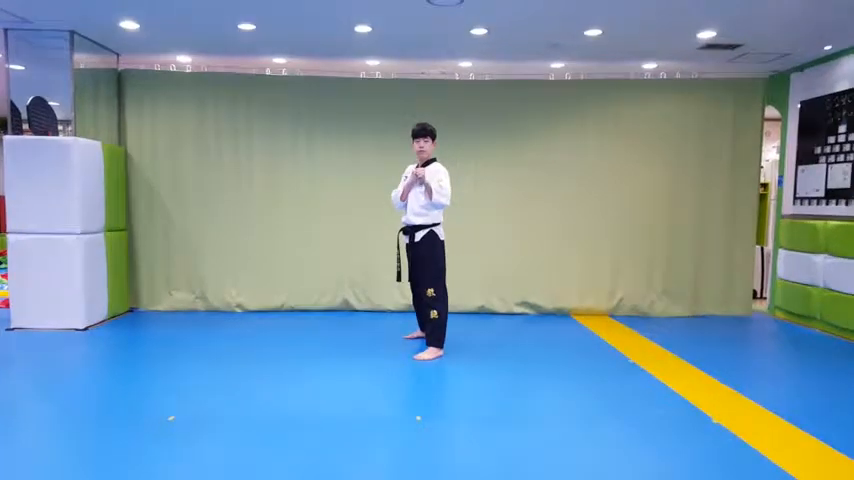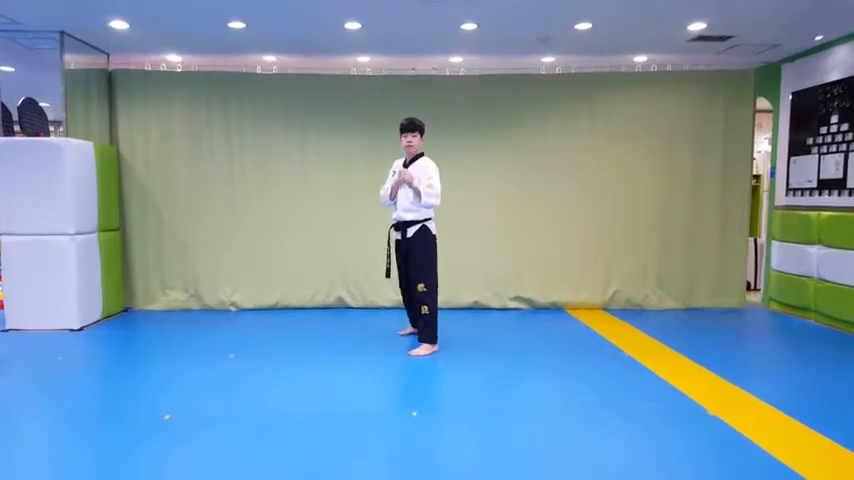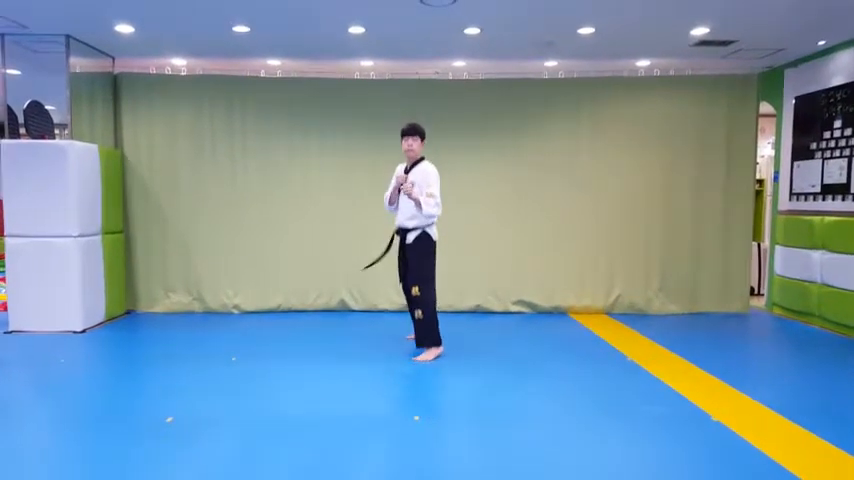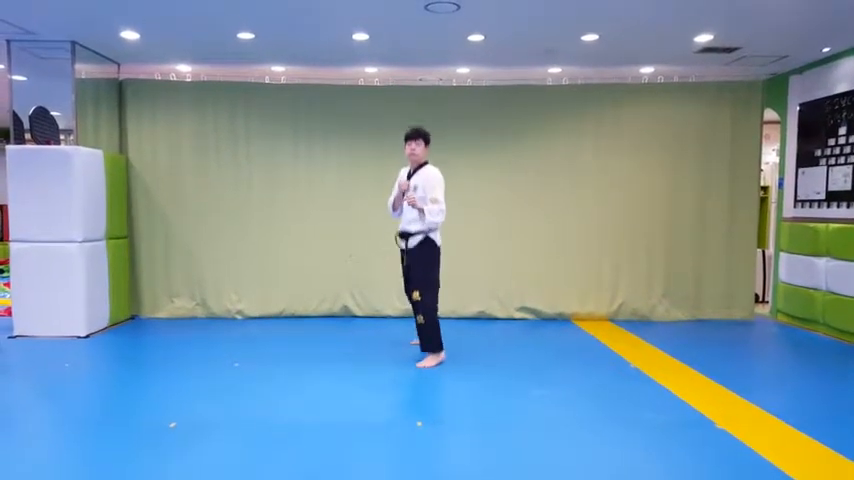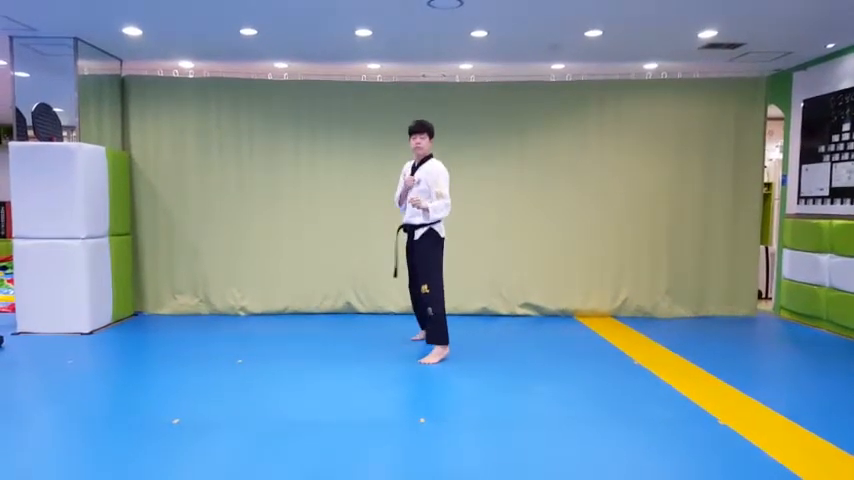
dt=1s
person 1, frame 1
left shoulder: (438, 170)
right shoulder: (410, 171)
left elbow: (442, 201)
right elbow: (398, 202)
left wrist: (426, 181)
right wrist: (410, 183)
left hip: (430, 235)
right hip: (412, 235)
left knee: (433, 288)
right knee: (417, 285)
left ankle: (436, 345)
right ankle: (424, 328)
person 1, frame 2
left shoulder: (427, 166)
right shoulder: (397, 166)
left elbow: (433, 199)
right elbow: (386, 200)
left wrist: (413, 184)
right wrist: (397, 183)
left hip: (421, 231)
right hip: (401, 231)
left knee: (423, 284)
right knee: (406, 282)
left ankle: (429, 341)
right ankle: (416, 323)
person 1, frame 3
left shoulder: (428, 171)
right shoulder: (400, 170)
left elbow: (435, 208)
right elbow: (390, 205)
left wrist: (416, 197)
right wrist: (396, 188)
left hip: (422, 236)
right hip: (405, 237)
left knee: (422, 289)
right knee: (409, 287)
left ankle: (433, 345)
right ankle: (421, 332)
person 1, frame 4
left shoulder: (432, 175)
right shoulder: (404, 174)
left elbow: (439, 213)
right elbow: (394, 211)
left wrist: (420, 206)
right wrist: (399, 194)
left hip: (425, 242)
right hip: (408, 241)
left knee: (423, 294)
right knee: (414, 292)
left ankle: (436, 351)
right ankle: (426, 337)
person 1, frame 5
left shoulder: (437, 168)
right shoulder: (408, 167)
left elbow: (444, 206)
right elbow: (400, 204)
left wrist: (424, 205)
right wrist: (405, 190)
left hip: (430, 233)
right hip: (412, 233)
left knee: (430, 286)
right knee: (415, 285)
left ankle: (441, 345)
right ankle: (427, 328)
